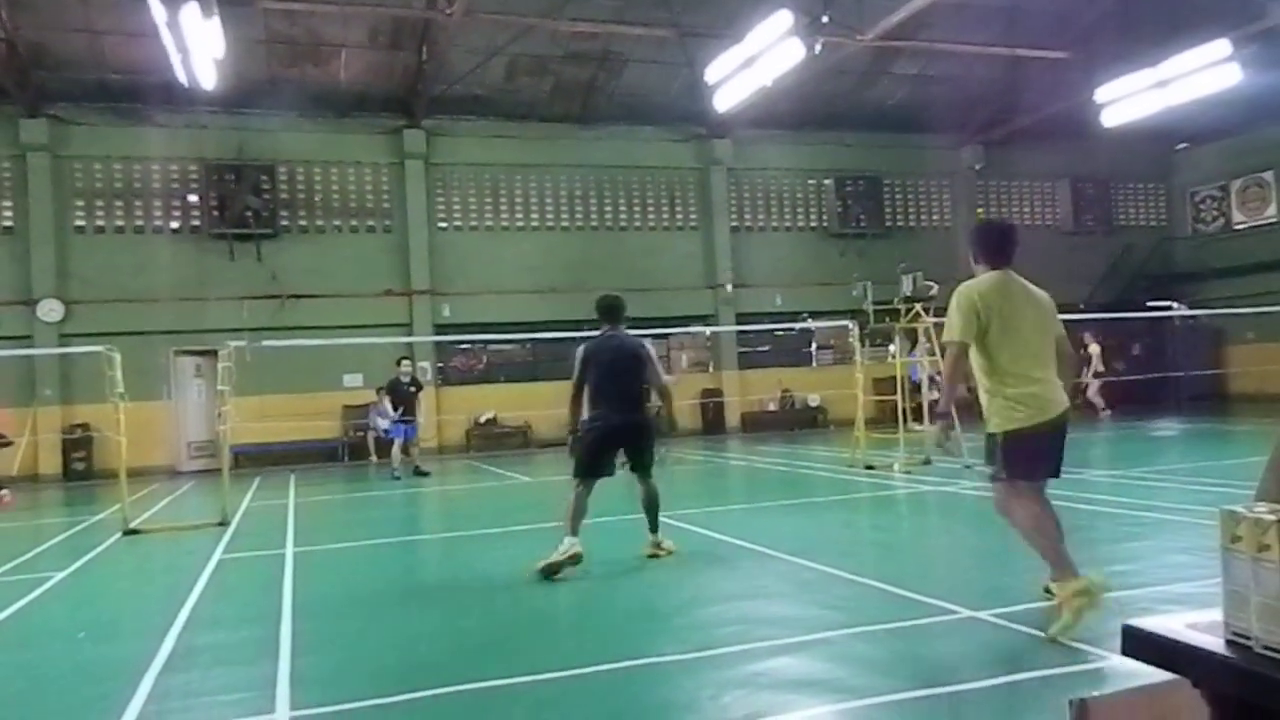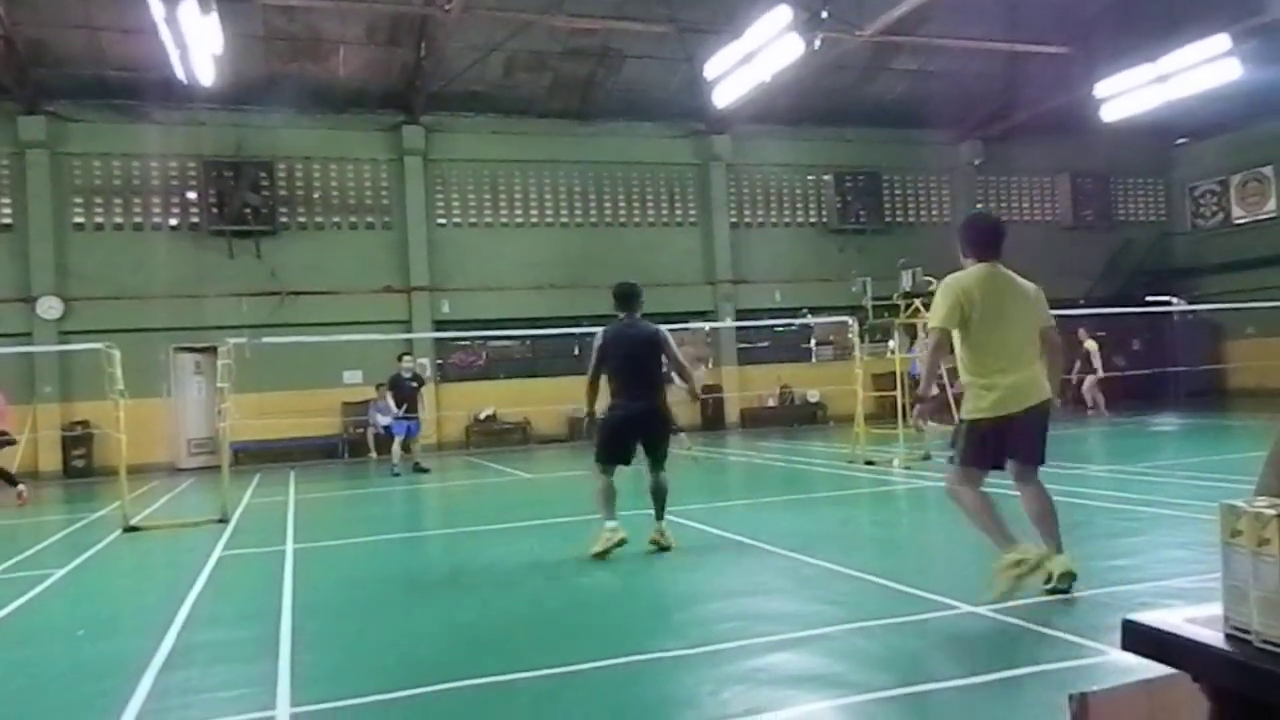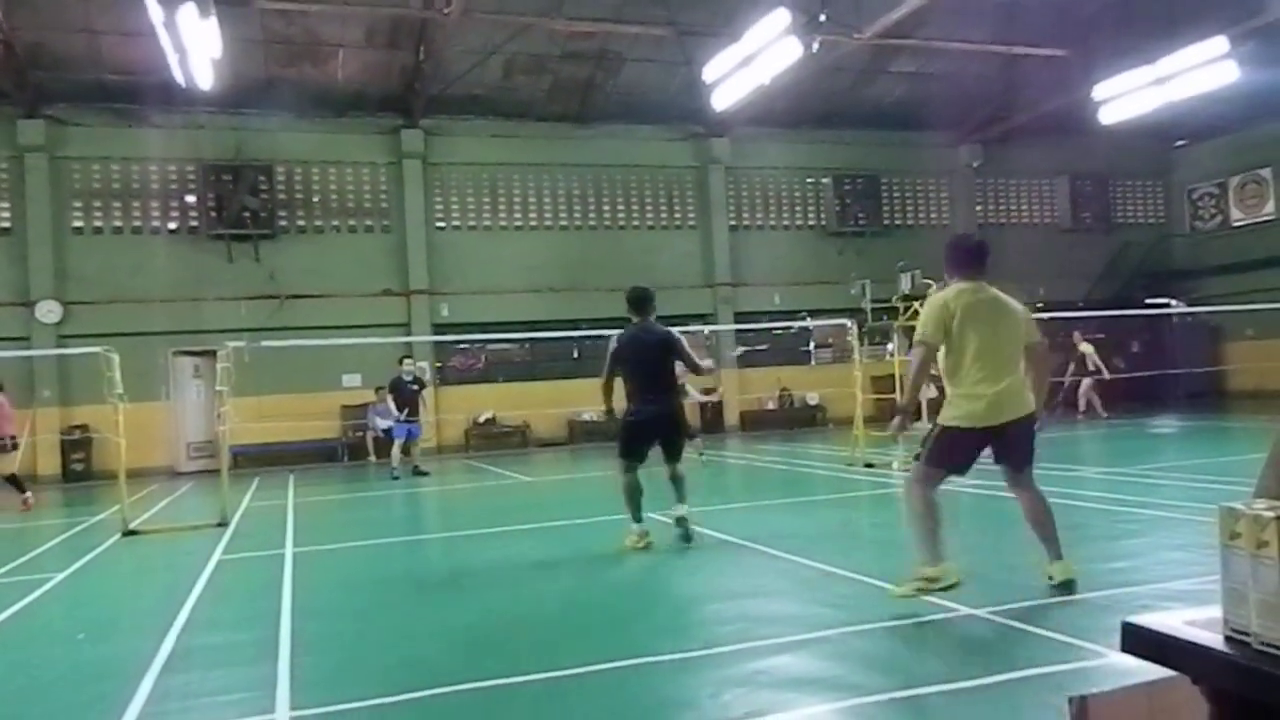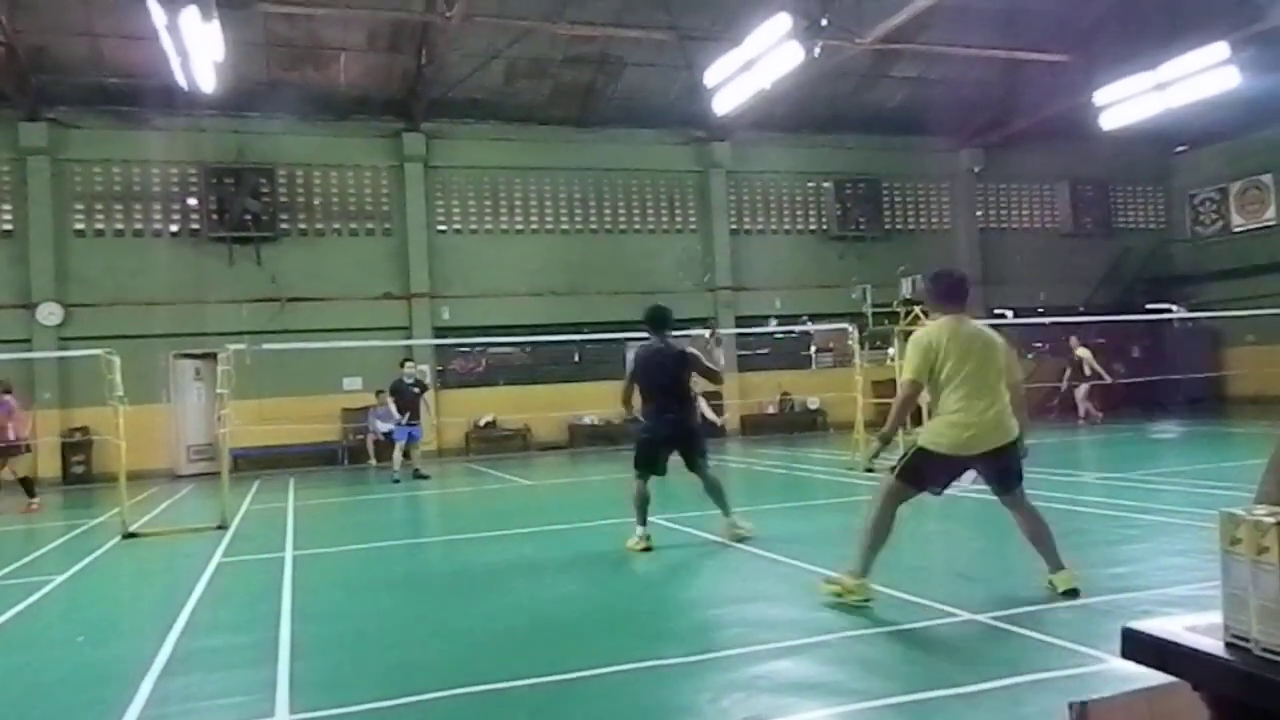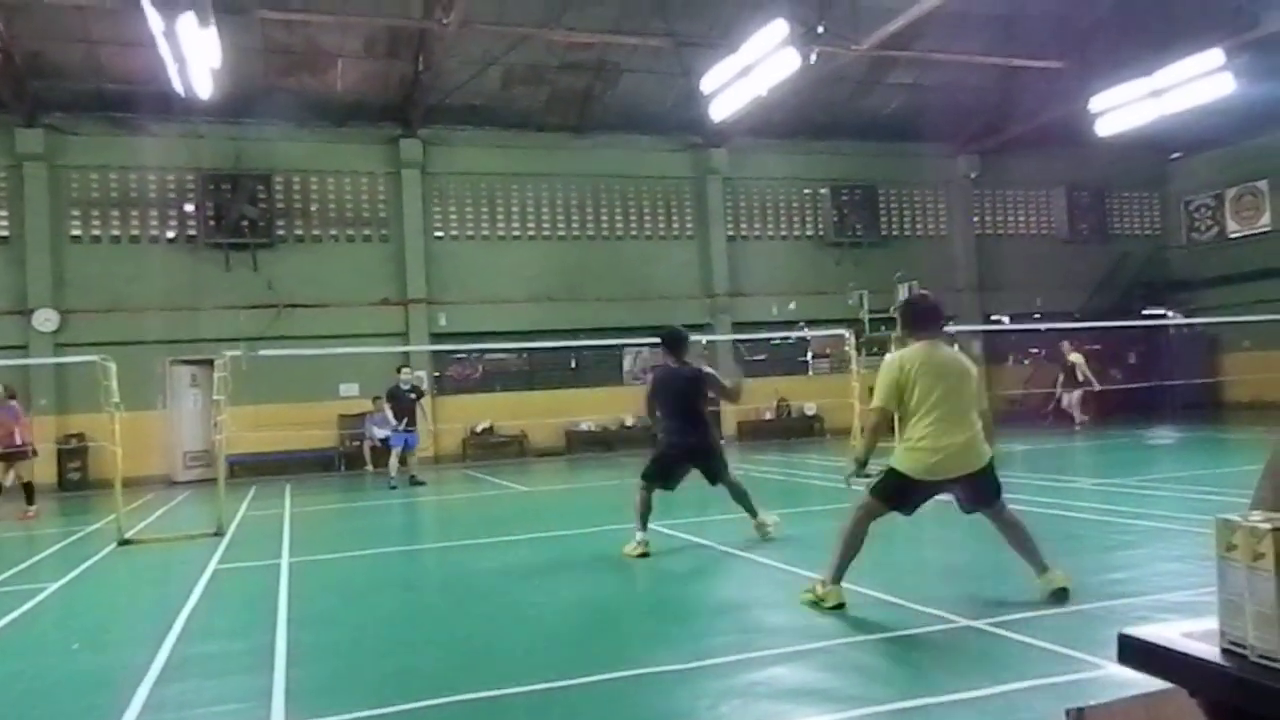
dt=0.1s
person 1, frame 1
left shoulder: (971, 293)
right shoulder: (1039, 296)
left elbow: (956, 356)
right elbow: (1068, 353)
left wrist: (944, 409)
right wrist: (1058, 391)
left hip: (1013, 414)
right hip: (1051, 407)
left knee: (1015, 501)
right knee: (1030, 496)
left ankle: (1074, 584)
right ankle: (1064, 580)
person 1, frame 2
left shoulder: (957, 286)
right shoulder: (1028, 288)
left elbow: (939, 343)
right elbow: (1054, 346)
left wrist: (924, 394)
right wrist: (1049, 391)
left hip: (988, 403)
right hip: (1032, 399)
left knee: (961, 484)
right knee: (1028, 481)
left ankle: (1014, 552)
right ankle: (1058, 561)
person 1, frame 3
left shoulder: (941, 303)
right shoulder: (1013, 307)
left elbow: (923, 358)
right elbow: (1040, 361)
left wrist: (905, 408)
right wrist: (1035, 404)
left hip: (968, 413)
right hip: (1017, 409)
left knee: (918, 483)
right knee: (1023, 485)
left ankle: (934, 568)
right ankle: (1059, 566)
person 1, frame 4
left shoulder: (925, 338)
right shoulder: (993, 339)
left elbow: (907, 395)
right elbow: (1018, 395)
left wrist: (884, 437)
right wrist: (1017, 435)
left hip: (948, 439)
right hip: (1000, 435)
left knee: (887, 498)
right knee: (1017, 502)
left ankle: (856, 579)
right ankle: (1061, 574)
person 1, frame 5
left shoulder: (897, 362)
right shoulder: (965, 363)
left elbow: (879, 418)
right elbow: (983, 417)
left wrist: (861, 458)
right wrist: (985, 457)
left hip: (919, 463)
right hip: (971, 456)
left knee: (864, 513)
right knee: (999, 514)
left ankle: (830, 587)
right ankle: (1049, 576)
person 2, frame 1
left shoulder: (586, 350)
right shoulder: (639, 346)
left elbow: (577, 393)
right elbow: (660, 386)
left wrist: (575, 429)
right wrist: (669, 415)
left hip: (602, 423)
right hip: (637, 422)
left knee: (582, 487)
right knee: (645, 479)
left ankle: (570, 545)
right ankle: (655, 540)
person 2, frame 2
left shoulder: (605, 337)
right shoulder: (657, 334)
left elbow: (593, 379)
right elbow: (681, 369)
left wrist: (590, 410)
right wrist: (693, 389)
left hip: (621, 412)
right hip: (655, 411)
left knee: (604, 472)
right knee: (658, 471)
left ankle: (610, 528)
right ankle: (660, 530)
person 2, frame 3
left shoulder: (619, 341)
right shoulder: (669, 337)
left elbow: (607, 381)
right elbow: (696, 368)
left wrist: (608, 407)
right wrist: (709, 366)
left hip: (638, 414)
right hip: (670, 412)
left knee: (628, 469)
right knee: (673, 465)
left ankle: (639, 530)
right ankle: (681, 512)
person 2, frame 4
left shoulder: (638, 357)
right shoulder: (685, 354)
left elbow: (626, 397)
right elbow: (717, 378)
left wrist: (631, 413)
right wrist: (718, 363)
left hip: (653, 428)
right hip: (686, 425)
left knee: (641, 479)
right knee: (704, 473)
left ankle: (642, 533)
right ankle: (730, 521)
person 2, frame 5
left shoulder: (656, 376)
right shoulder: (702, 374)
left elbow: (651, 413)
right elbow: (732, 397)
right wrist: (736, 385)
left hip: (672, 445)
right hip: (705, 443)
left knee: (646, 488)
right knee: (728, 481)
left ankle: (640, 539)
right ankle: (759, 521)
